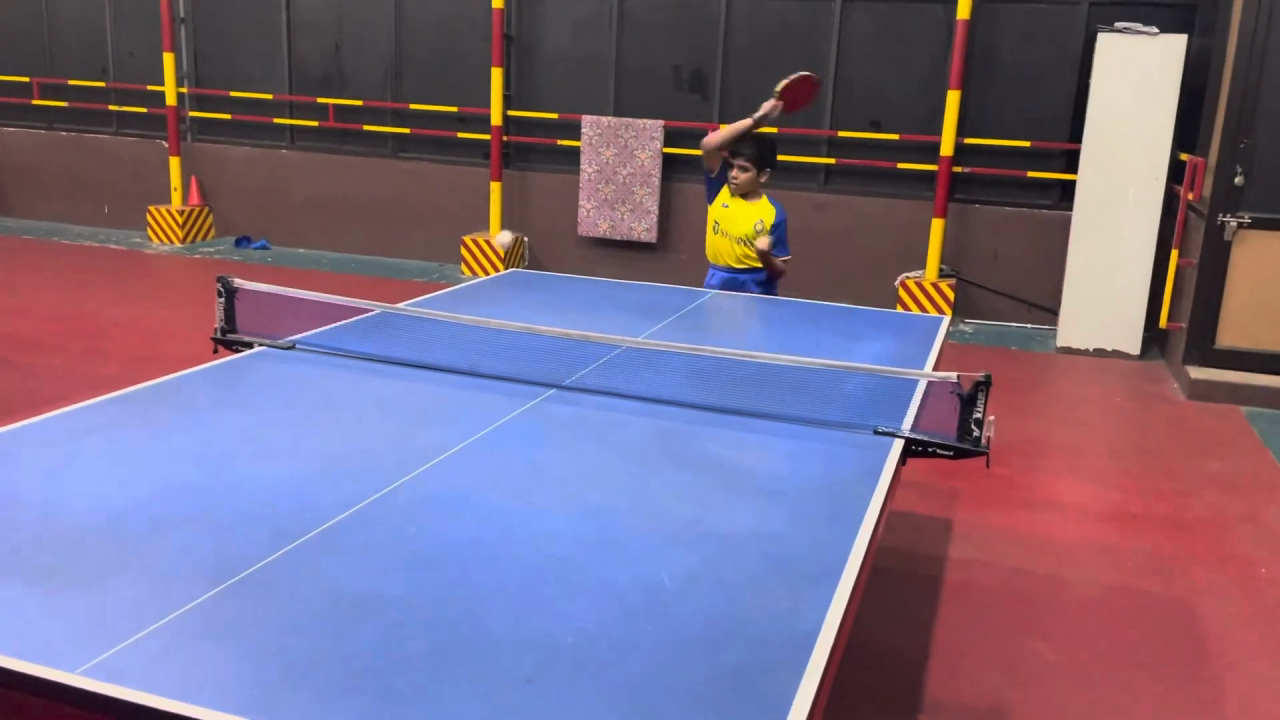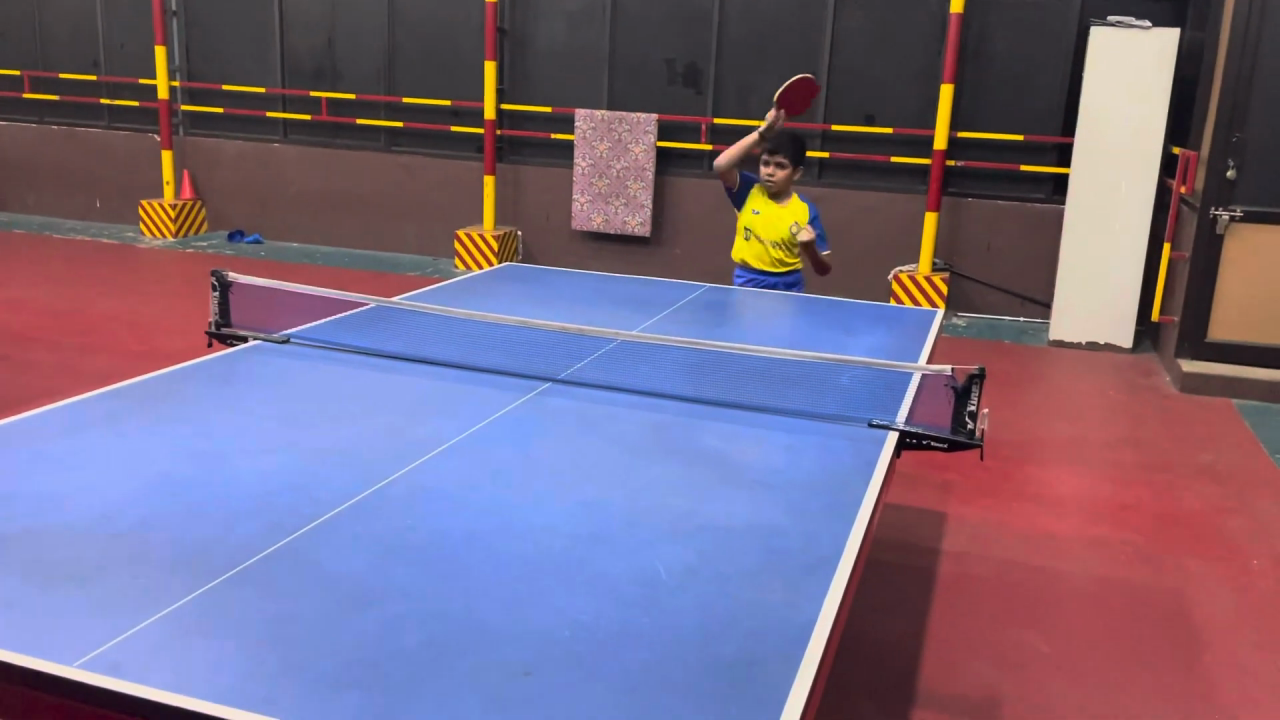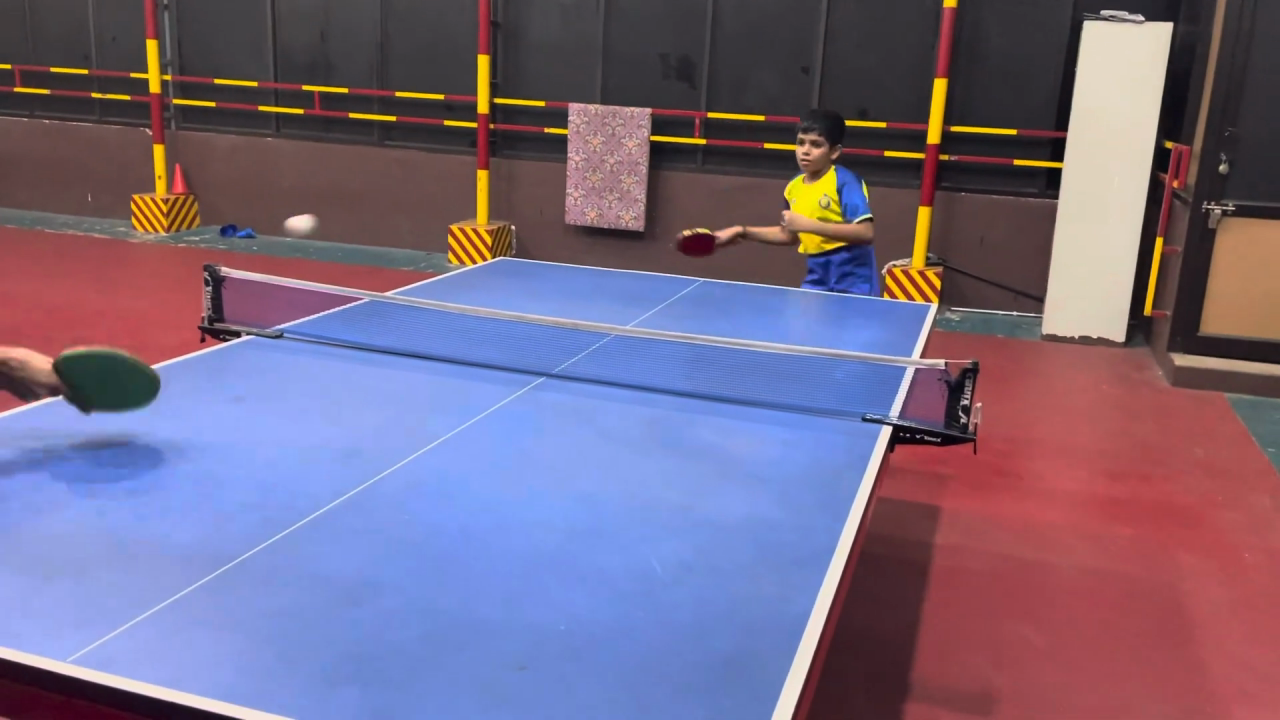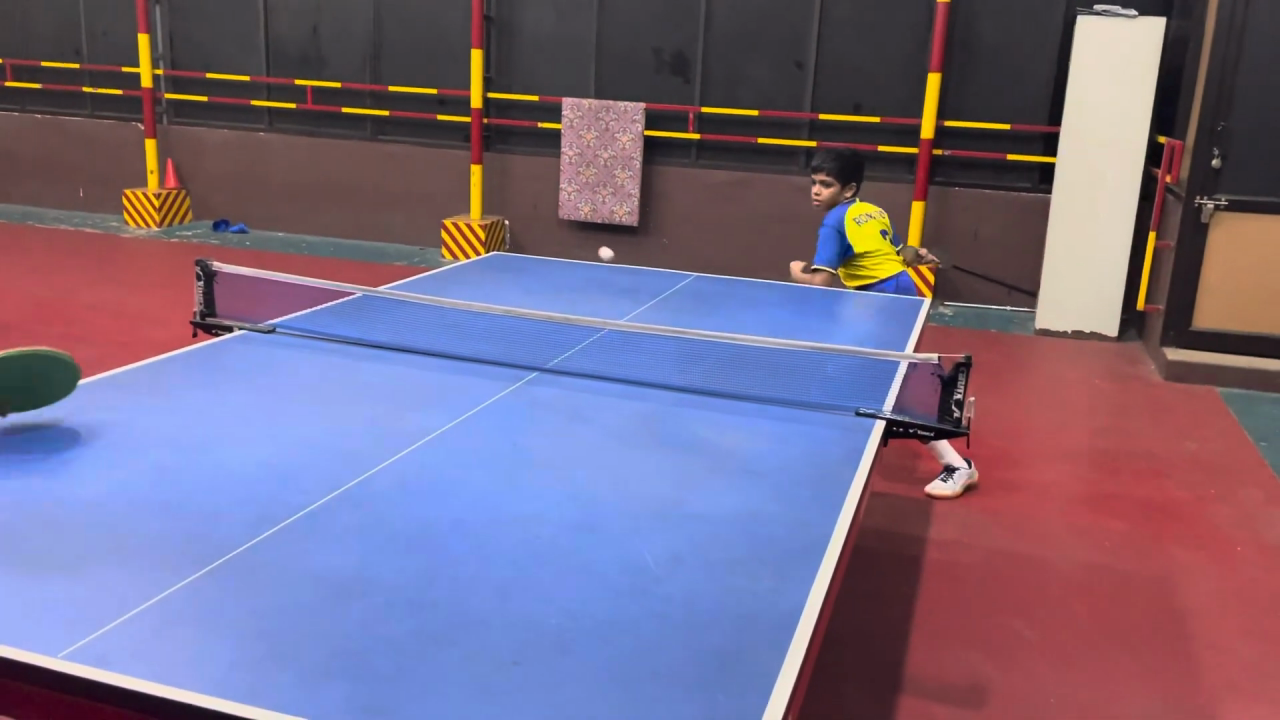
dt=0.3s
person 1, frame 1
left shoulder: (773, 214)
right shoulder: (721, 189)
left elbow: (778, 271)
right elbow: (708, 145)
left wrist: (765, 256)
right wrist: (755, 119)
left hip: (756, 292)
right hip: (717, 287)
person 1, frame 2
left shoulder: (807, 212)
right shoulder: (749, 190)
left elbow: (823, 269)
right elbow: (721, 167)
left wrist: (810, 251)
right wrist: (761, 132)
left hip: (787, 292)
right hip: (746, 289)
person 1, frame 3
left shoulder: (846, 182)
right shoulder: (794, 188)
left elbow: (865, 234)
right elbow: (790, 237)
left wrist: (810, 225)
right wrist: (742, 231)
left hip: (853, 278)
right hip: (818, 278)
person 1, frame 4
left shoulder: (835, 222)
right shoulder: (874, 212)
left elbow: (820, 282)
right elbow: (905, 253)
left wrist: (799, 272)
right wrist: (917, 254)
right hip: (888, 298)
left ankle: (958, 465)
